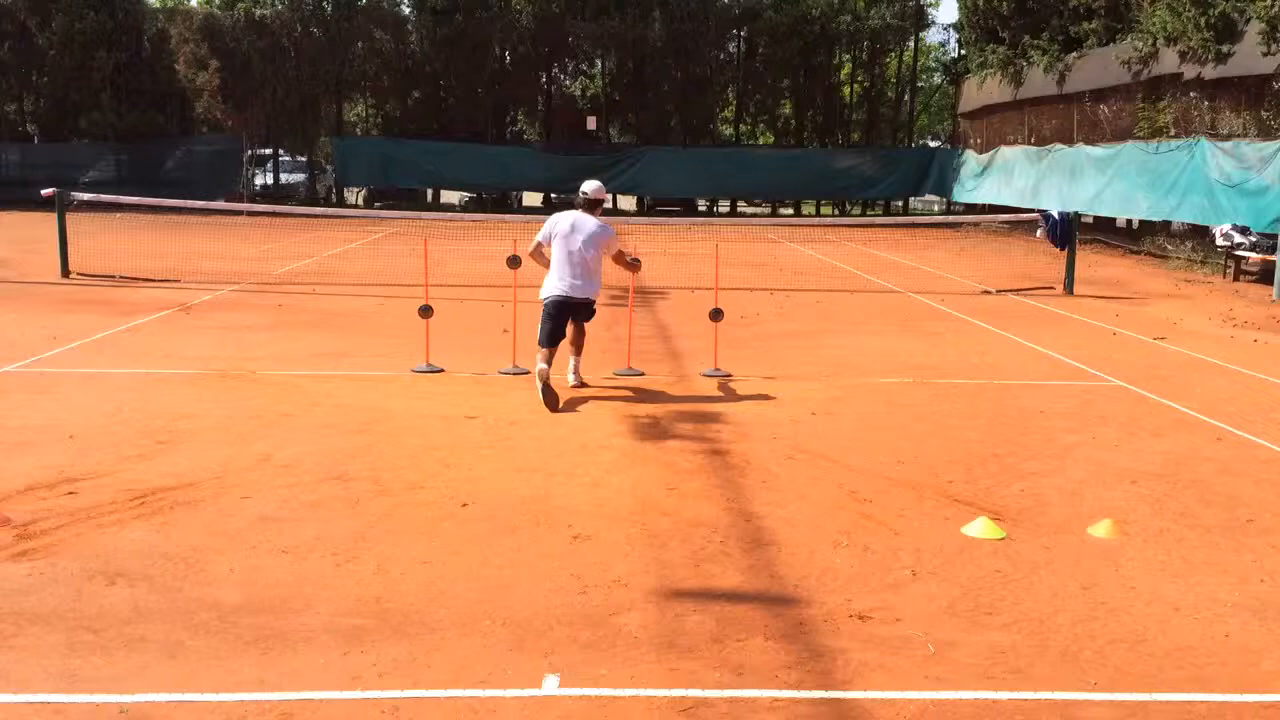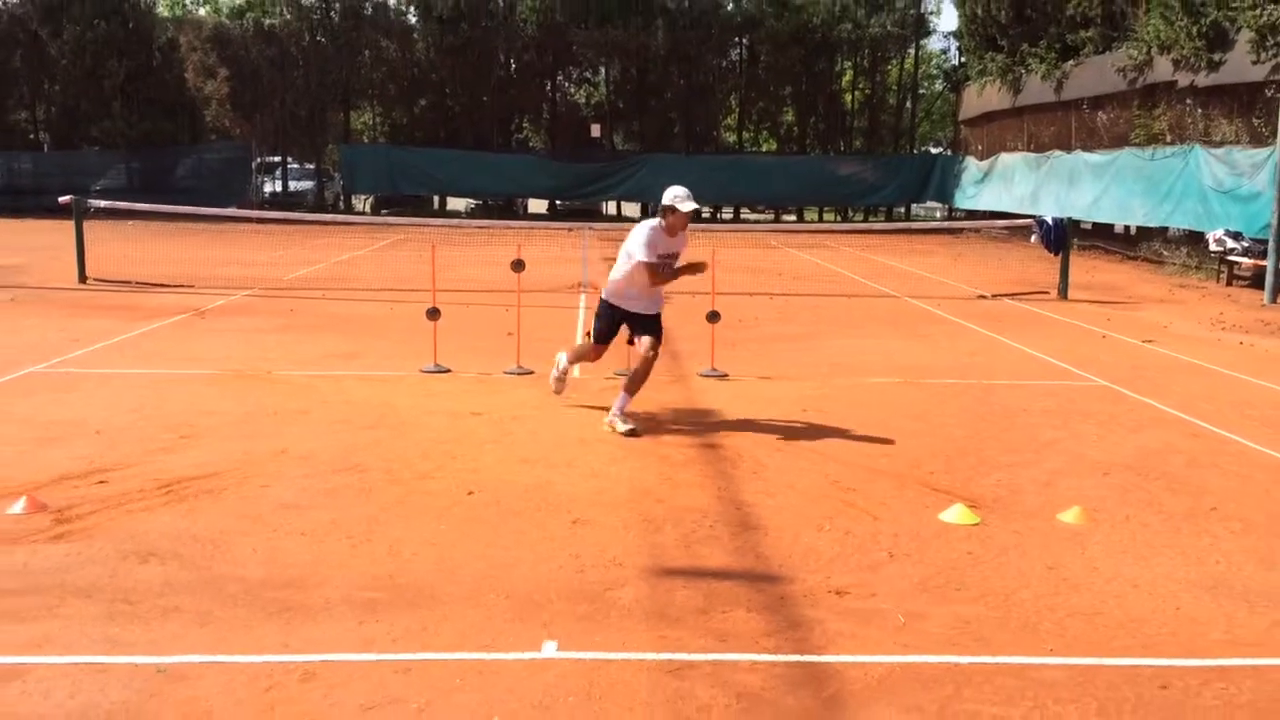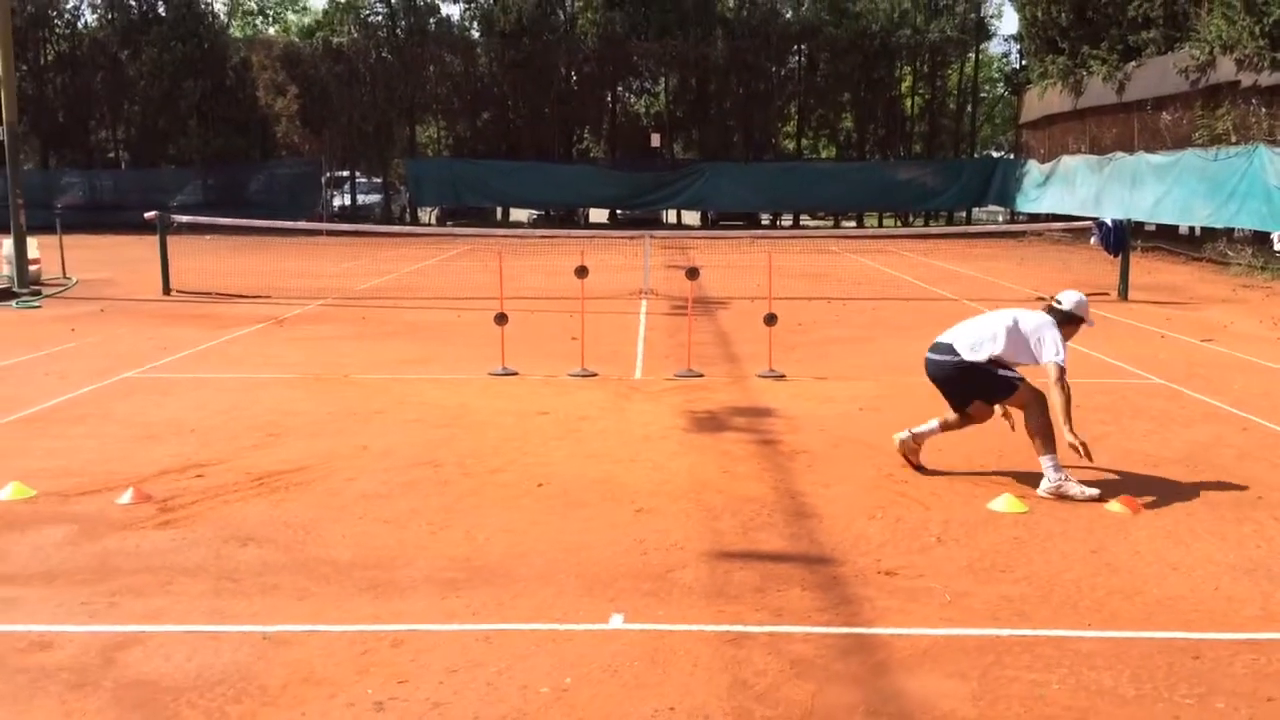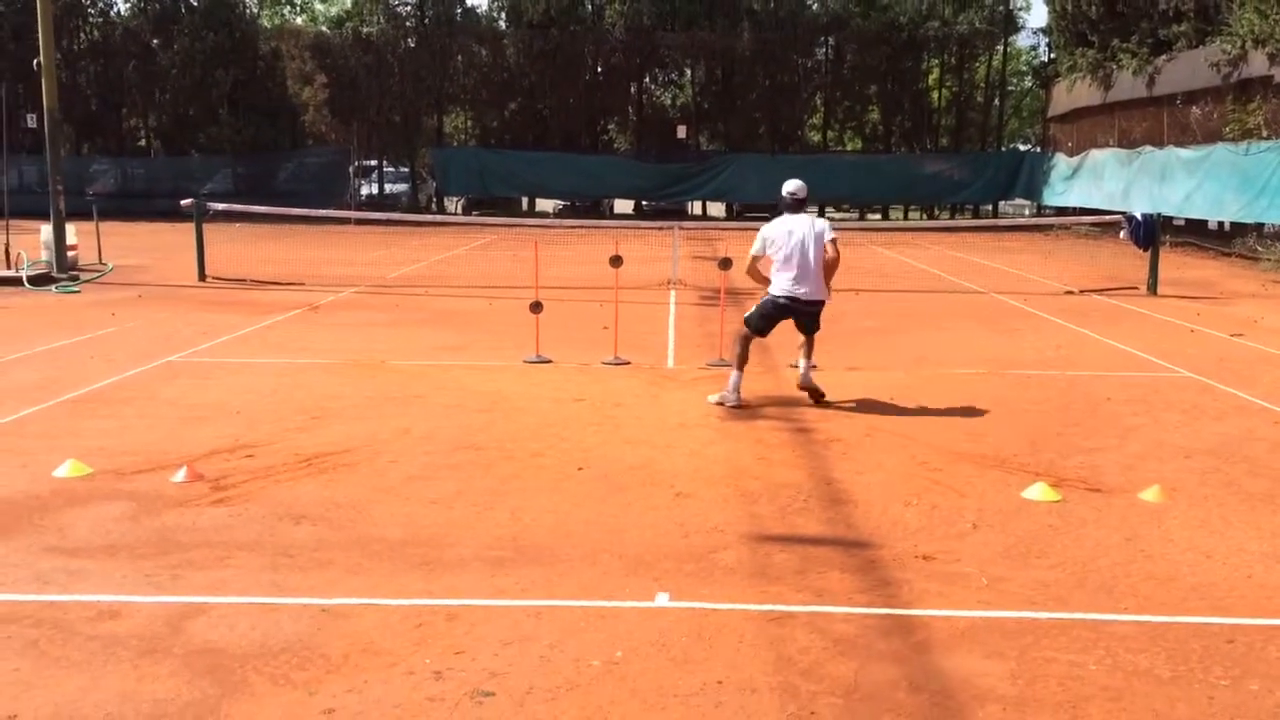
dt=1s
person 1, frame 1
left shoulder: (557, 219)
right shoulder: (604, 230)
left elbow: (533, 251)
right elbow: (618, 258)
right wrist: (631, 264)
left hip: (555, 293)
right hip: (586, 295)
left knee: (546, 350)
right knee: (577, 323)
left ankle: (543, 372)
right ankle: (574, 372)
person 1, frame 2
left shoulder: (681, 236)
right shoulder: (646, 232)
right elbow: (653, 278)
right wrist: (688, 269)
left hip: (649, 305)
right hip: (616, 299)
left knee: (648, 356)
right knee: (595, 352)
left ankle: (617, 414)
right ankle: (564, 362)
person 1, frame 3
left shoulder: (1013, 317)
right shoulder: (1052, 334)
right elbow: (1057, 383)
left wrist: (1002, 400)
right wrist: (1068, 430)
left hip: (936, 355)
right hip: (958, 360)
left knee: (980, 411)
right knee: (1035, 403)
left ankle: (914, 436)
right ankle: (1054, 481)
person 1, frame 4
left shoulder: (769, 229)
right shoulder: (821, 224)
left elbow: (749, 268)
right elbow: (833, 257)
right wrist: (825, 284)
left hip: (779, 296)
right hip: (813, 299)
left knee: (743, 336)
right knee: (808, 333)
left ankle: (732, 392)
right ankle: (805, 377)
